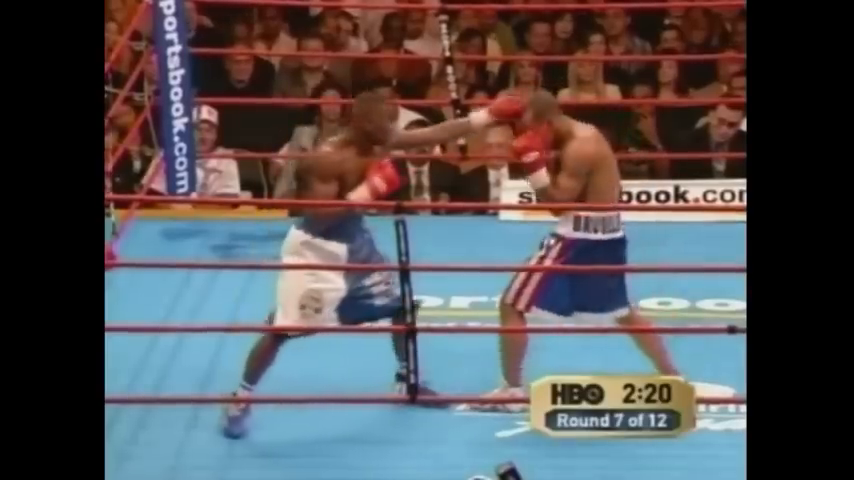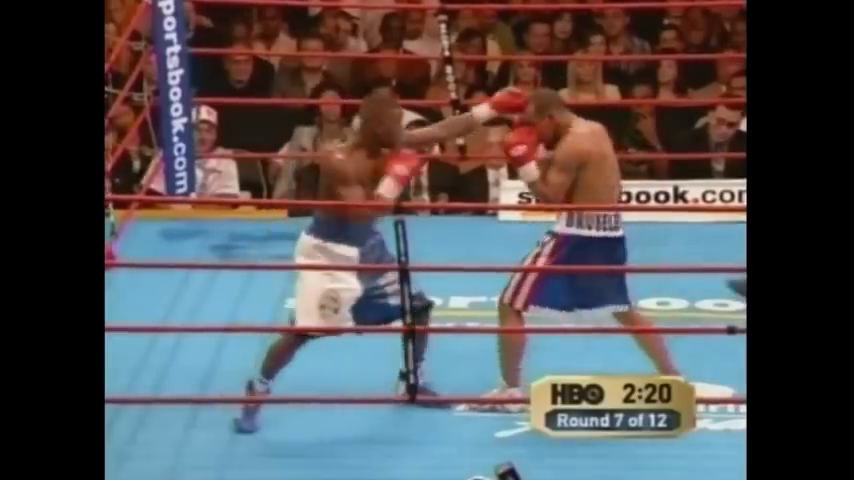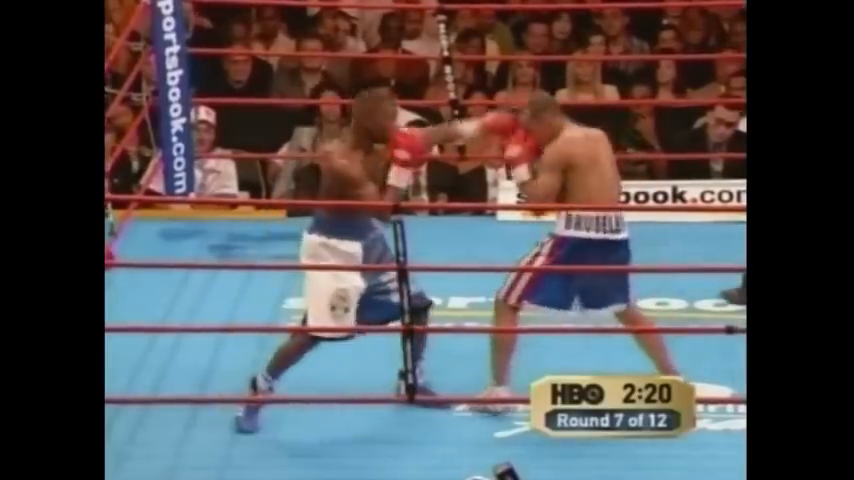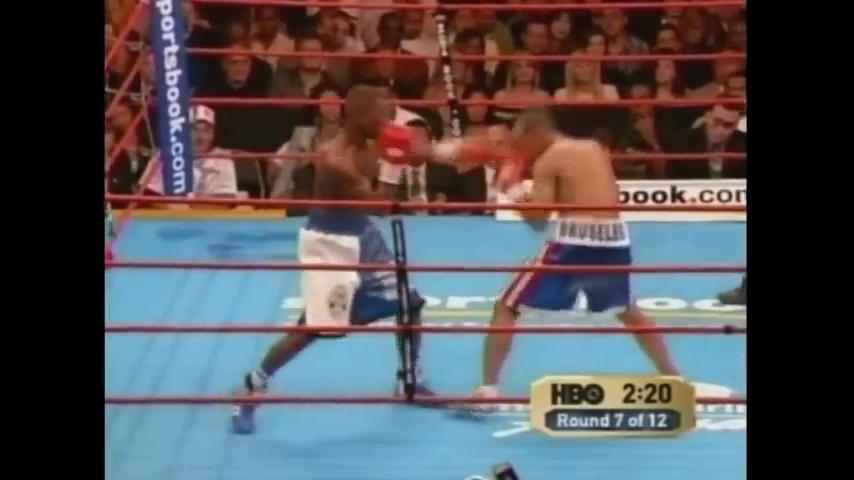
dt=0.1s
person 1, frame 1
left shoulder: (382, 144)
right shoulder: (327, 158)
left elbow: (433, 134)
right elbow: (321, 215)
left wrist: (488, 115)
right wrist: (366, 192)
left hip: (354, 241)
right hip: (315, 247)
left knee: (401, 306)
right knee: (282, 328)
left ankle: (407, 381)
right ankle: (240, 400)
person 1, frame 2
left shoulder: (388, 148)
right shoulder: (341, 162)
left elbow: (440, 129)
right elbow: (359, 215)
left wrist: (491, 107)
right wrist: (394, 182)
left hip: (367, 243)
right hip: (329, 250)
left knee: (418, 307)
right knee: (303, 328)
right ankle: (255, 393)
person 1, frame 3
left shoulder: (378, 144)
right shoulder: (341, 163)
left elbow: (427, 136)
right elbow: (383, 209)
left wrist: (476, 127)
right wrist: (402, 166)
left hip: (366, 240)
right hip: (331, 248)
left knee: (417, 306)
right knee: (315, 330)
right ankle: (259, 391)
person 1, frame 4
left shoulder: (368, 143)
right shoulder: (337, 160)
right elbow: (377, 202)
right wrist: (391, 163)
left hip: (362, 235)
right hip: (330, 243)
left knee: (409, 303)
right knee: (313, 327)
left ankle: (409, 379)
right ankle: (252, 389)
person 2, frame 1
left shoulder: (578, 147)
right shoulder: (586, 133)
left elbow: (558, 201)
left wrist: (533, 168)
right wrist: (539, 161)
left hip: (577, 239)
right hip: (606, 236)
left knee: (512, 308)
right knee: (622, 313)
left ankle: (511, 389)
right ankle: (672, 379)
person 2, frame 2
left shoulder: (572, 143)
right shoulder: (597, 129)
left elbow: (550, 198)
left wrist: (525, 162)
right wrist: (539, 159)
left hip: (575, 236)
right hip: (611, 234)
left knee: (511, 306)
right knee: (624, 310)
left ankle: (510, 390)
right ankle: (673, 379)
person 2, frame 3
left shoulder: (560, 147)
right shoulder: (597, 137)
left elbow: (539, 201)
left wrist: (518, 167)
right wrist: (538, 163)
left hip: (575, 238)
right hip: (613, 236)
left knee: (506, 303)
right knee: (625, 310)
left ankle: (498, 389)
right ankle: (672, 379)
person 2, frame 4
left shoulder: (548, 160)
right shoulder: (594, 148)
left elbow: (538, 218)
left wrist: (514, 187)
left hip: (574, 246)
right hip: (615, 241)
left knee: (506, 307)
right knee: (627, 311)
left ankle: (487, 388)
